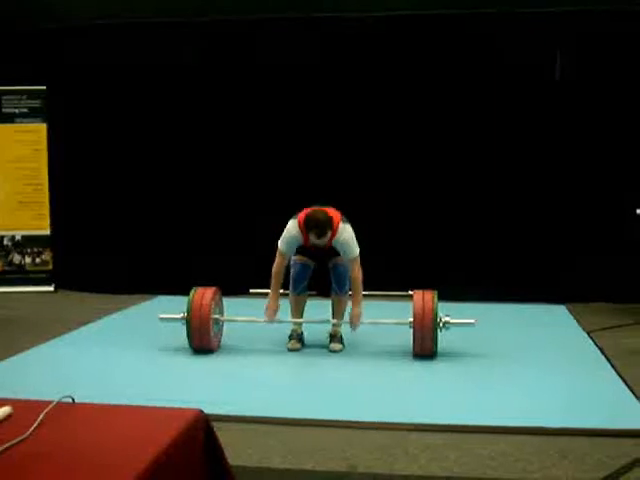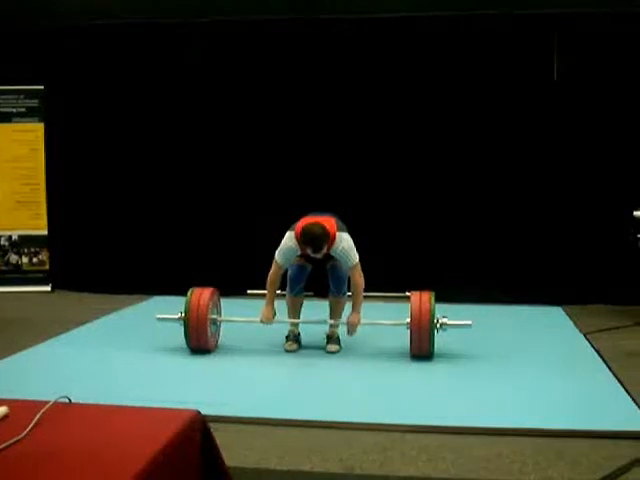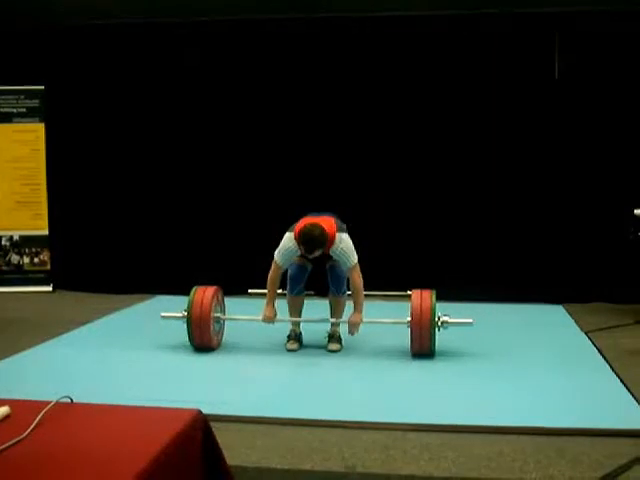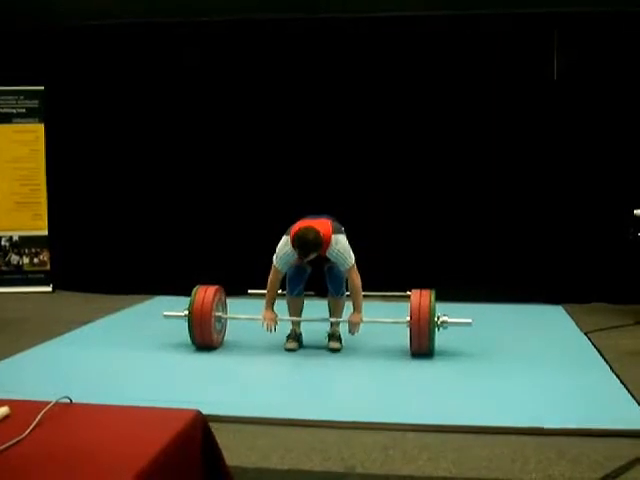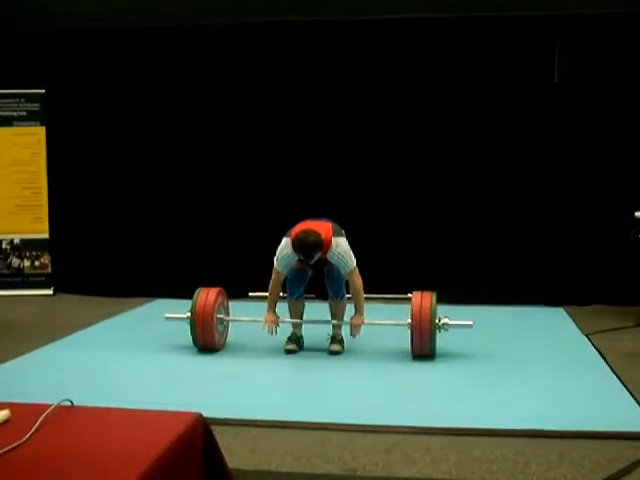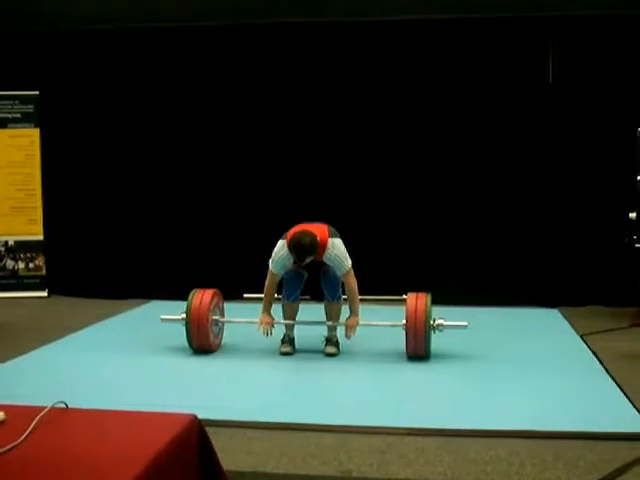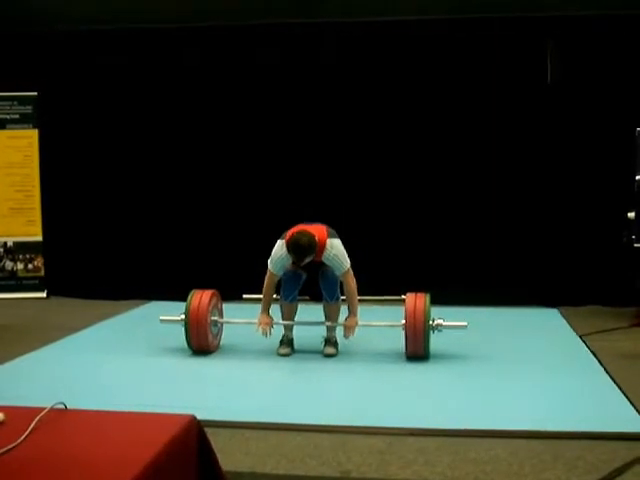
dt=0.3s
person 1, frame 1
left shoulder: (344, 232)
right shoulder: (293, 229)
left elbow: (355, 269)
right elbow: (280, 262)
left wrist: (356, 306)
right wrist: (273, 298)
left hip: (336, 249)
right hip: (305, 248)
left knee: (340, 279)
right knee: (298, 277)
left ankle: (336, 331)
right ankle: (296, 330)
person 1, frame 2
left shoulder: (342, 242)
right shoulder: (291, 241)
left elbow: (357, 276)
right elbow: (275, 272)
left wrist: (356, 312)
right wrist: (269, 306)
left hip: (334, 252)
left knee: (339, 280)
right knee: (294, 279)
left ankle: (333, 332)
right ankle: (293, 331)
person 1, frame 3
left shoulder: (342, 242)
right shoulder: (290, 241)
left elbow: (355, 276)
right elbow: (275, 272)
left wrist: (358, 312)
right wrist: (269, 306)
left hip: (333, 248)
left knee: (338, 281)
right knee: (295, 279)
left ankle: (335, 331)
right ankle: (295, 331)
person 1, frame 4
left shoulder: (338, 243)
right shoulder: (286, 245)
left elbow: (353, 276)
right elbow: (275, 276)
left wrist: (357, 312)
right wrist: (268, 309)
left hip: (332, 248)
right hip: (300, 246)
left knee: (337, 281)
right knee: (294, 280)
left ankle: (335, 331)
right ankle: (295, 331)
person 1, frame 5
left shoulder: (338, 245)
right shoulder: (286, 247)
left elbow: (354, 278)
right elbow: (276, 278)
left wrist: (359, 314)
right wrist: (270, 311)
left hip: (332, 254)
right hip: (300, 255)
left knee: (336, 285)
right knee: (294, 284)
left ankle: (337, 334)
right ankle: (296, 334)
person 1, frame 6
left shoulder: (334, 247)
right shoulder: (282, 249)
left elbow: (350, 280)
right elbow: (272, 280)
left wrist: (354, 315)
right wrist: (265, 313)
left hip: (327, 260)
left knee: (333, 287)
right knee: (290, 286)
left ankle: (332, 336)
right ankle: (288, 335)
person 1, frame 7
left shoulder: (333, 247)
right shoulder: (281, 249)
left elbow: (349, 280)
right elbow: (270, 280)
left wrist: (353, 315)
right wrist: (264, 313)
left hip: (326, 262)
left knee: (331, 287)
right knee: (288, 286)
left ankle: (331, 337)
right ankle: (287, 336)
